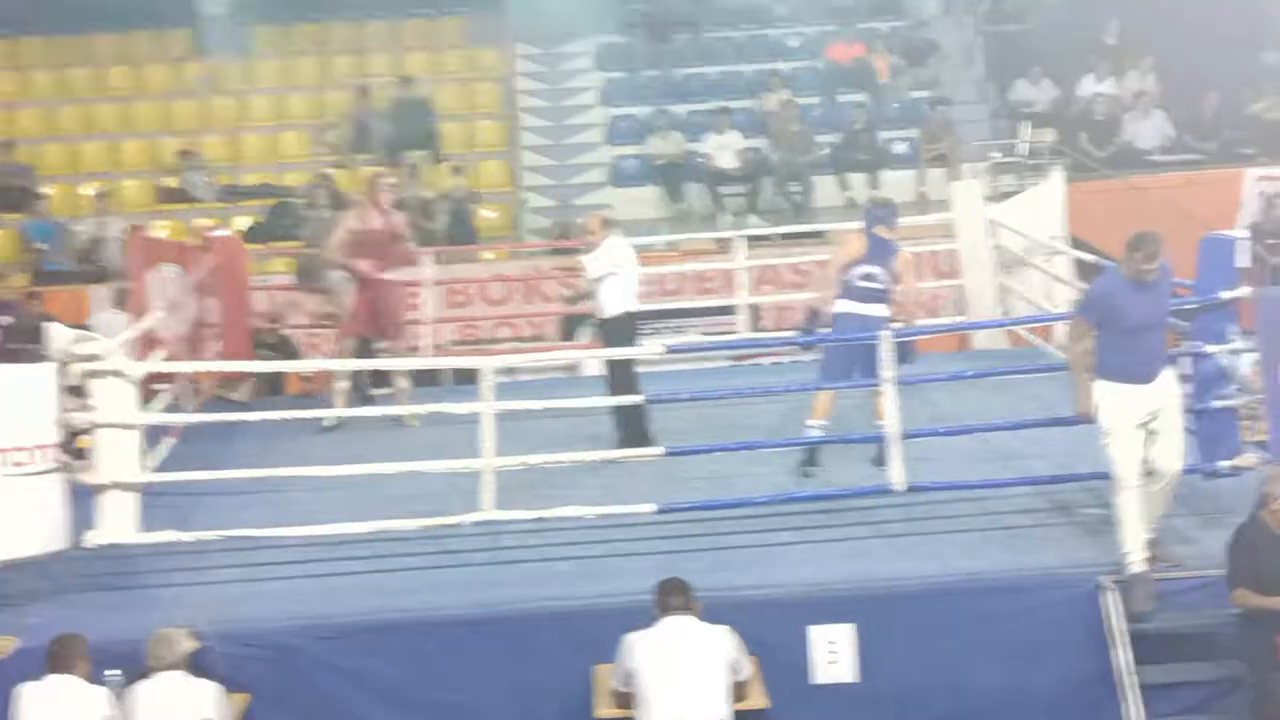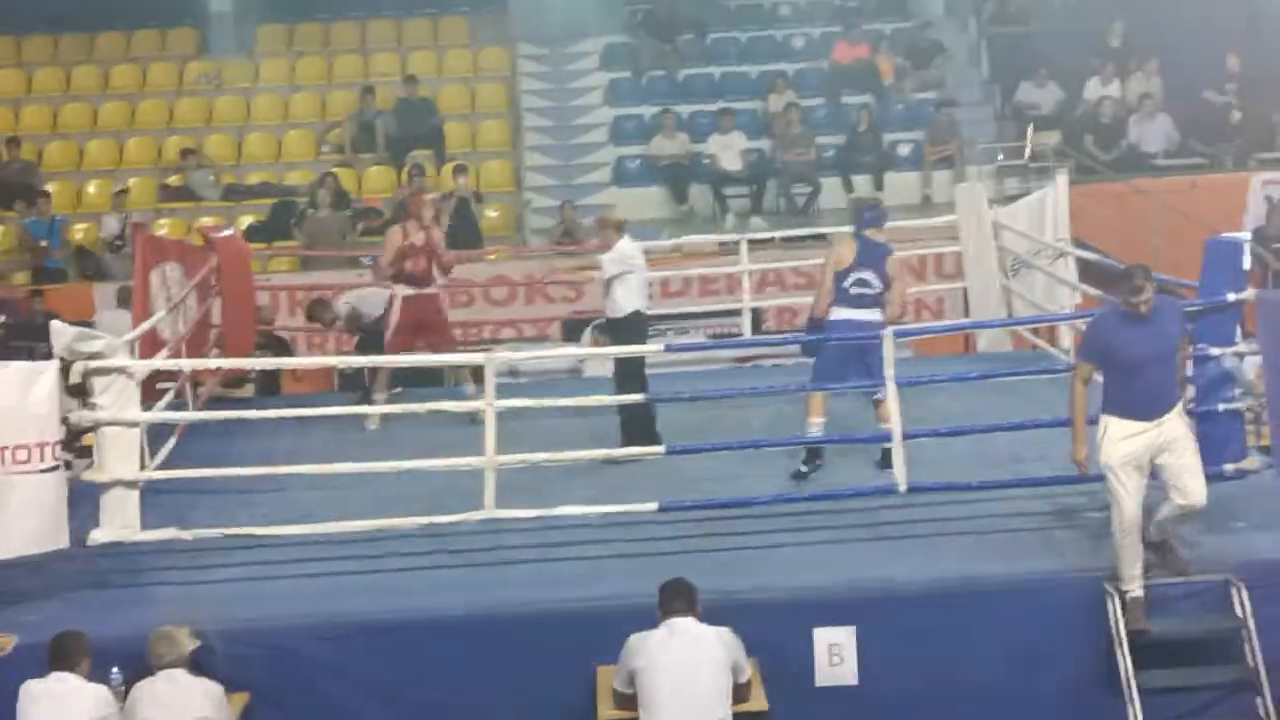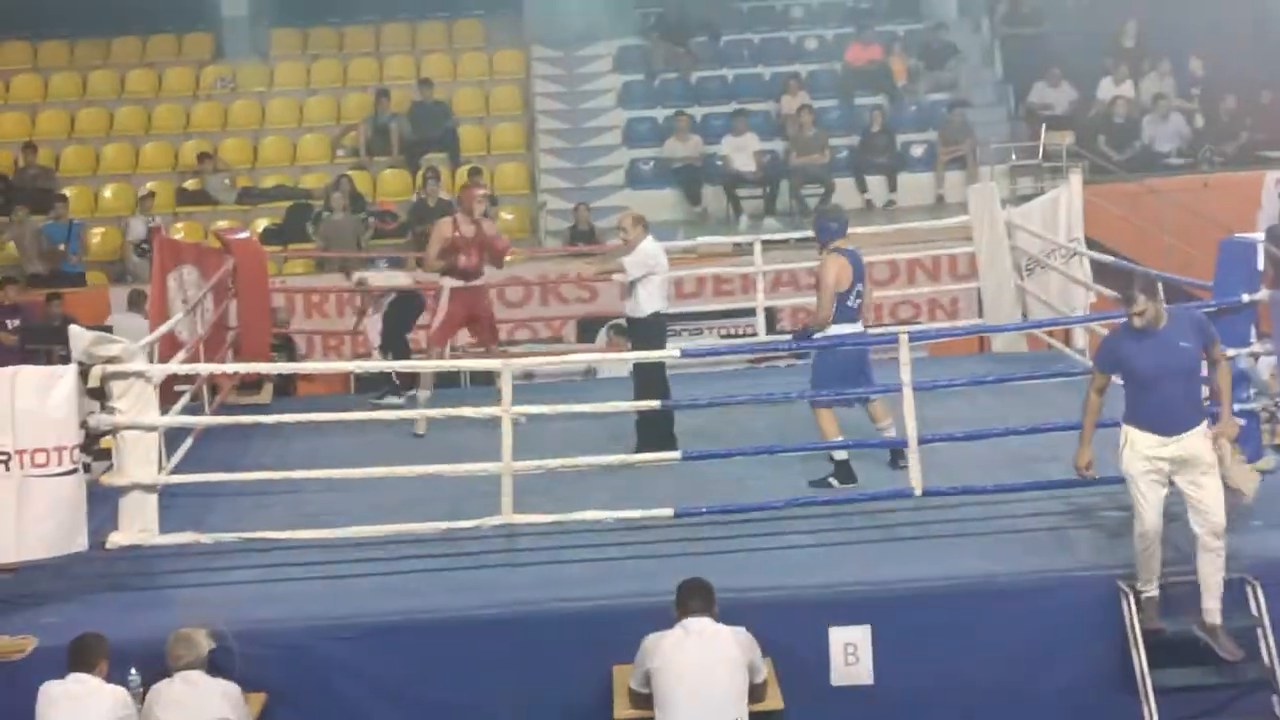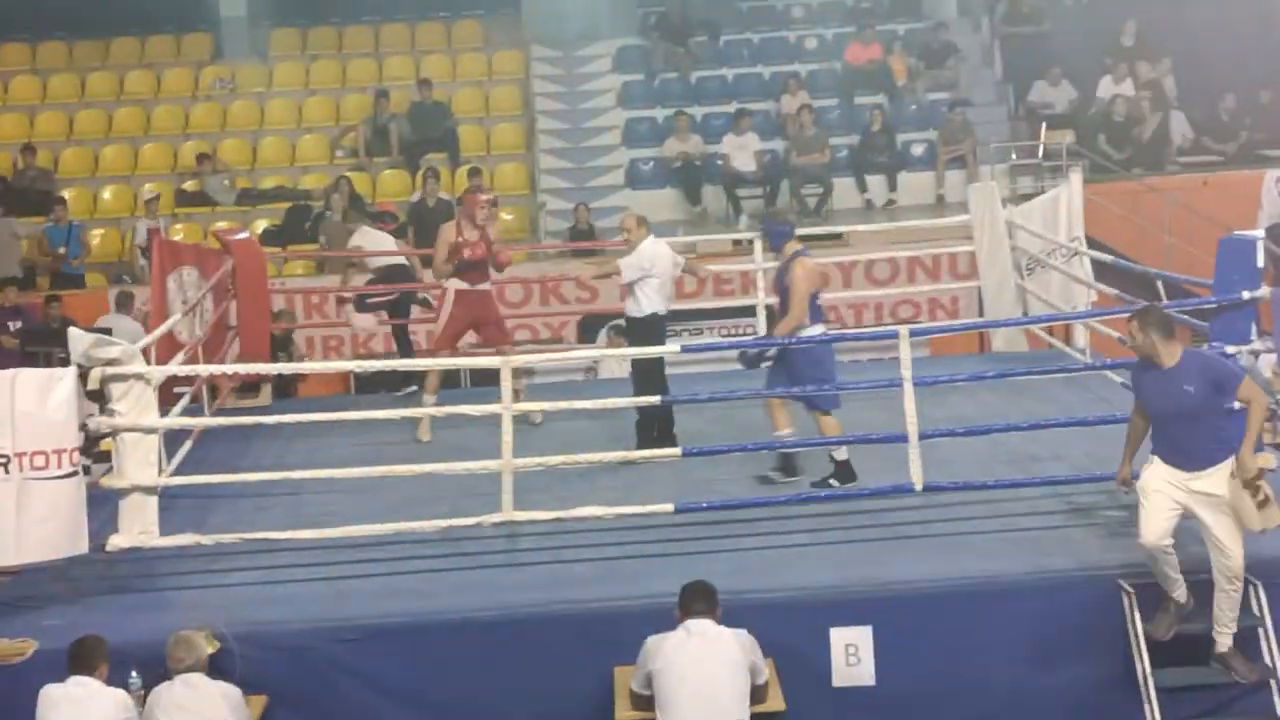
dt=0.3s
person 1, frame 1
left shoulder: (1163, 277)
right shoulder: (1103, 291)
right elbow: (1077, 339)
right wrist: (1082, 392)
left hip: (1161, 384)
right hip: (1117, 392)
left knee: (1169, 467)
right knee: (1127, 481)
left ankle: (1147, 537)
right ankle: (1136, 570)
person 1, frame 2
left shoulder: (1172, 309)
right shoulder: (1102, 327)
right elbow: (1080, 381)
right wrist: (1079, 439)
left hip: (1170, 420)
right hip: (1124, 429)
left knee: (1193, 497)
right knee: (1127, 516)
left ankle: (1156, 534)
right ankle: (1132, 593)
person 1, frame 3
left shoulder: (1193, 323)
right shoulder: (1117, 342)
left elbow: (1219, 362)
right elbow: (1095, 392)
left wrist: (1226, 414)
right wrist: (1085, 445)
left hip: (1193, 438)
right hip: (1143, 443)
left knee: (1212, 524)
right knee: (1149, 527)
left ankle: (1211, 620)
right ankle: (1148, 594)
person 1, frame 4
left shoulder: (1209, 367)
right shoulder: (1142, 372)
left elbow: (1258, 400)
left wrist: (1247, 452)
right wrist: (1127, 462)
left hip: (1216, 474)
right hip: (1166, 471)
left knee: (1231, 566)
right knee: (1151, 538)
left ankle: (1224, 648)
right ankle: (1177, 598)
person 2, frame 1
left shoulder: (850, 242)
right shoulder: (900, 258)
left elbow: (831, 282)
right elbow: (909, 303)
left wrist: (813, 316)
left hip: (846, 319)
right hip: (877, 322)
left knee: (826, 386)
right knee: (881, 387)
left ankle: (812, 452)
right ankle: (885, 450)
person 2, frame 2
left shoulder: (843, 245)
right shoulder: (891, 259)
left elbow: (825, 289)
right elbow: (896, 308)
left wrist: (814, 324)
left hip: (839, 325)
right hip: (872, 327)
left knee: (818, 389)
right knee: (881, 393)
left ankle: (814, 453)
right ankle: (889, 454)
person 2, frame 3
left shoulder: (831, 263)
right shoulder: (854, 257)
left elbow: (824, 312)
right elbow: (865, 300)
left wrist: (806, 332)
right hip: (855, 338)
left knee: (821, 405)
right knee: (867, 398)
left ankle: (843, 471)
right ankle: (898, 453)
person 2, frame 4
left shoulder: (800, 267)
right shoulder: (790, 261)
left elbow: (796, 316)
left hip: (809, 345)
right hip: (795, 343)
left knee: (820, 408)
right knee: (774, 399)
left ankle: (844, 472)
right ankle: (788, 464)
person 3, frame 1
left shoulder: (397, 219)
right shoulder: (352, 218)
left elbow: (407, 250)
right elbow: (331, 253)
left wrist: (407, 257)
right wrist: (353, 264)
left hip: (387, 285)
right hip: (360, 285)
left knee: (397, 346)
right knee: (346, 346)
left ankle: (404, 408)
right ankle: (338, 408)
person 3, frame 2
left shoulder: (436, 234)
right shoulder: (396, 234)
left elbow: (444, 268)
right elbow: (383, 270)
left wrist: (447, 265)
right wrist: (403, 268)
left hip: (429, 299)
right hip: (404, 300)
left knee: (452, 354)
right knee: (388, 358)
right ankle: (375, 412)
person 3, frame 3
left shoulder: (487, 226)
right shoulder: (445, 226)
left elbow: (496, 263)
right elbow: (429, 263)
left wrist: (500, 252)
right wrist: (454, 262)
left hip: (477, 291)
right hip: (452, 292)
left knee: (494, 349)
right knee: (435, 351)
right ankle: (422, 415)
person 3, frame 4
left shoulder: (488, 231)
right shoulder: (448, 231)
left elbow: (498, 267)
right elbow: (438, 272)
left wrist: (503, 260)
right wrist: (461, 260)
left hip: (484, 295)
right hip: (456, 296)
left knee: (507, 350)
right knee: (442, 356)
left ankle: (523, 403)
right ankle: (425, 419)
person 4, frame 1
left shoulder: (612, 250)
right shoulder: (616, 249)
left elbow: (583, 265)
right elbow: (601, 282)
left hip: (619, 321)
right hip: (618, 320)
left knee: (621, 381)
right knee: (623, 379)
left ankle: (634, 440)
right ankle: (638, 437)
person 4, frame 2
left shoulder: (626, 251)
right shoulder: (624, 251)
left elbow: (596, 264)
right elbow: (608, 276)
left hip: (630, 321)
right hip: (625, 321)
left knee: (628, 382)
right knee: (633, 381)
left ankle: (635, 441)
right ankle: (646, 437)
person 4, frame 3
left shoulder: (648, 251)
right shoulder: (644, 250)
left elbow: (621, 266)
left wrist: (593, 270)
left hip: (648, 322)
right hip: (646, 320)
left knee: (646, 383)
right knee: (655, 381)
left ankle: (648, 444)
right ankle: (664, 439)
person 4, frame 4
left shoulder: (647, 253)
right shoulder: (661, 248)
left elbow: (618, 268)
right elbow: (682, 263)
left wrist: (590, 275)
right wrist: (699, 271)
left hip: (646, 322)
right hip: (651, 320)
left knee: (646, 383)
right knee: (656, 381)
left ankle: (648, 443)
right ankle: (665, 438)
